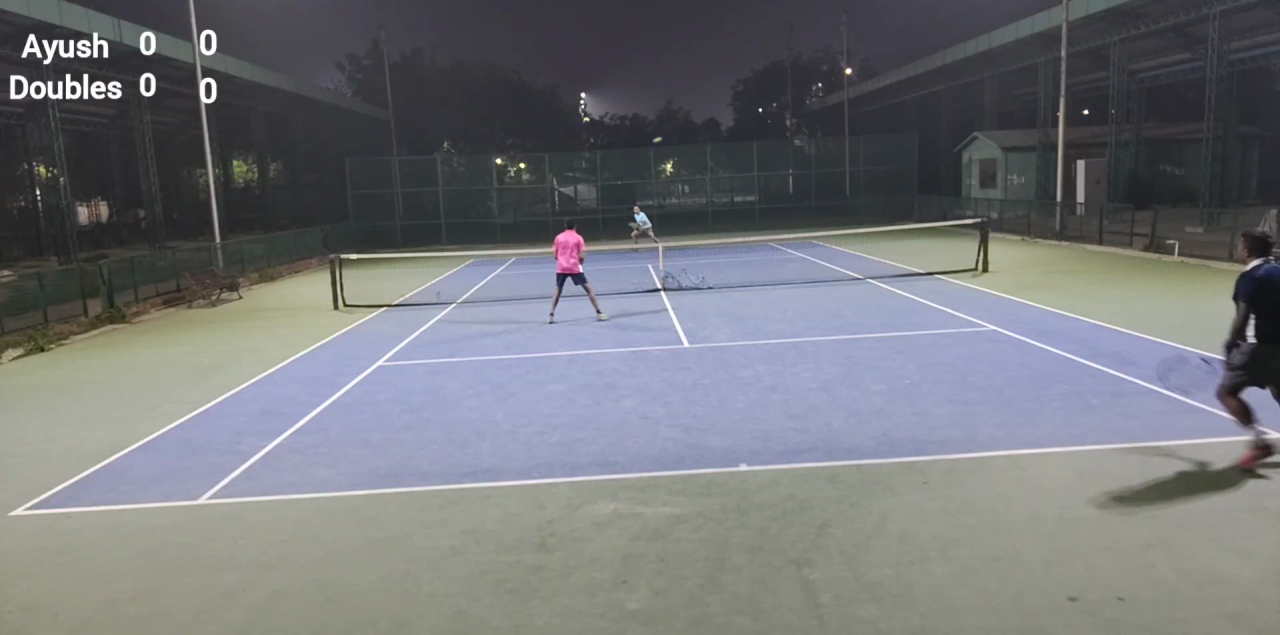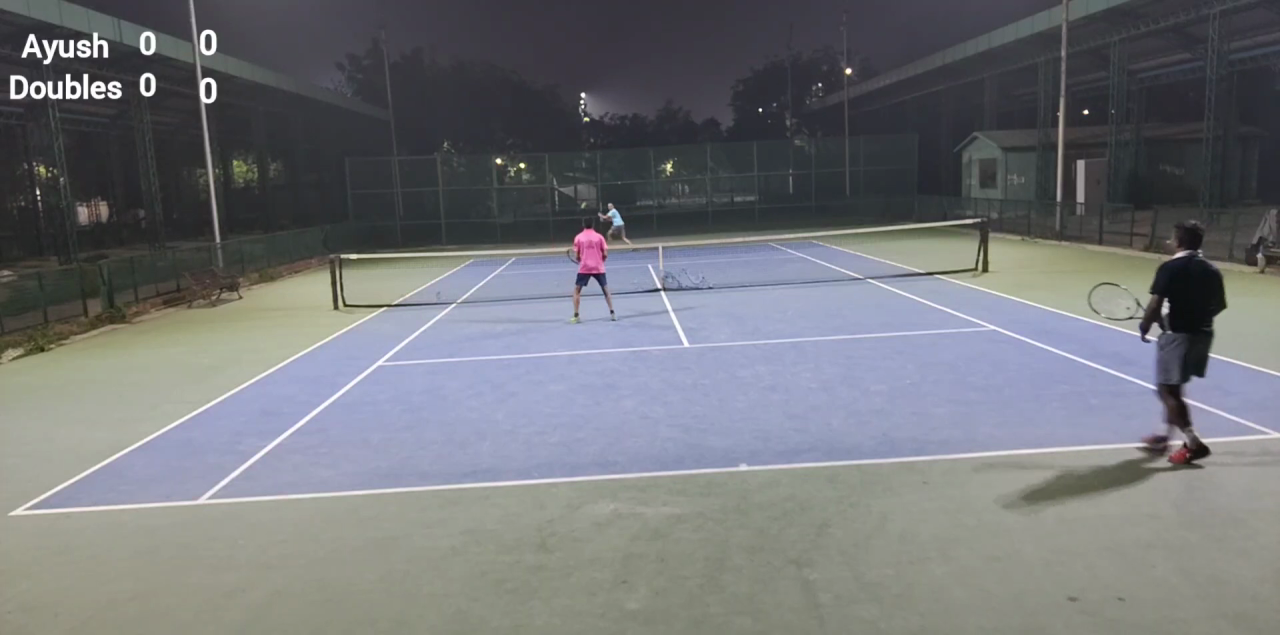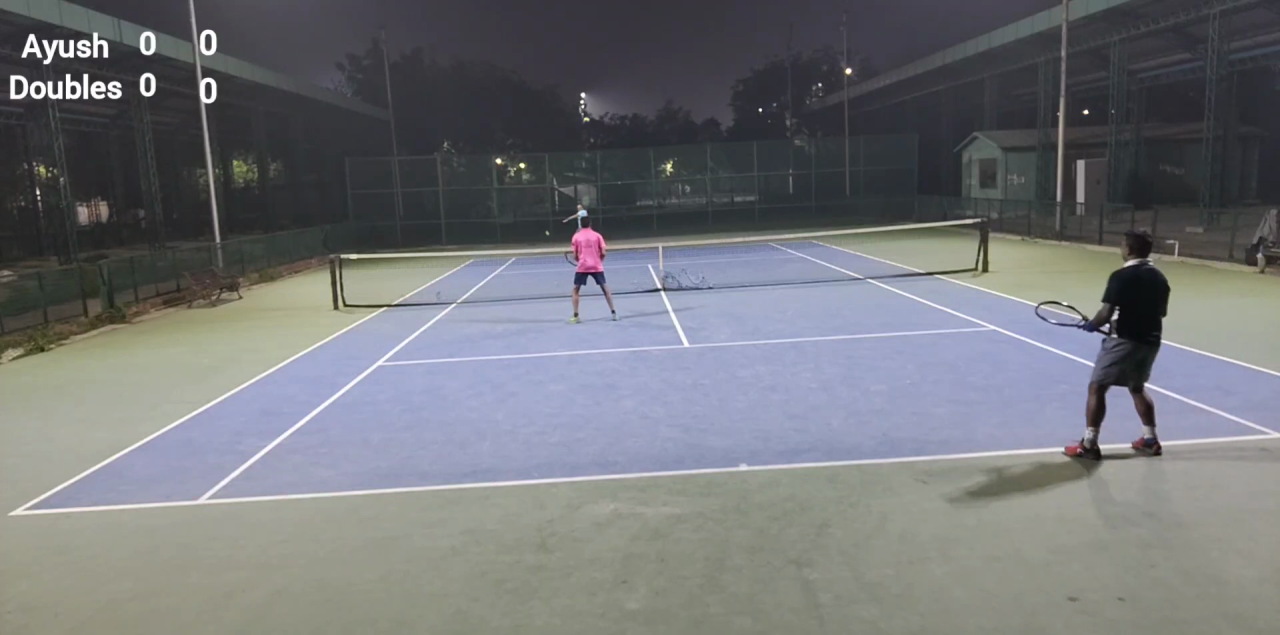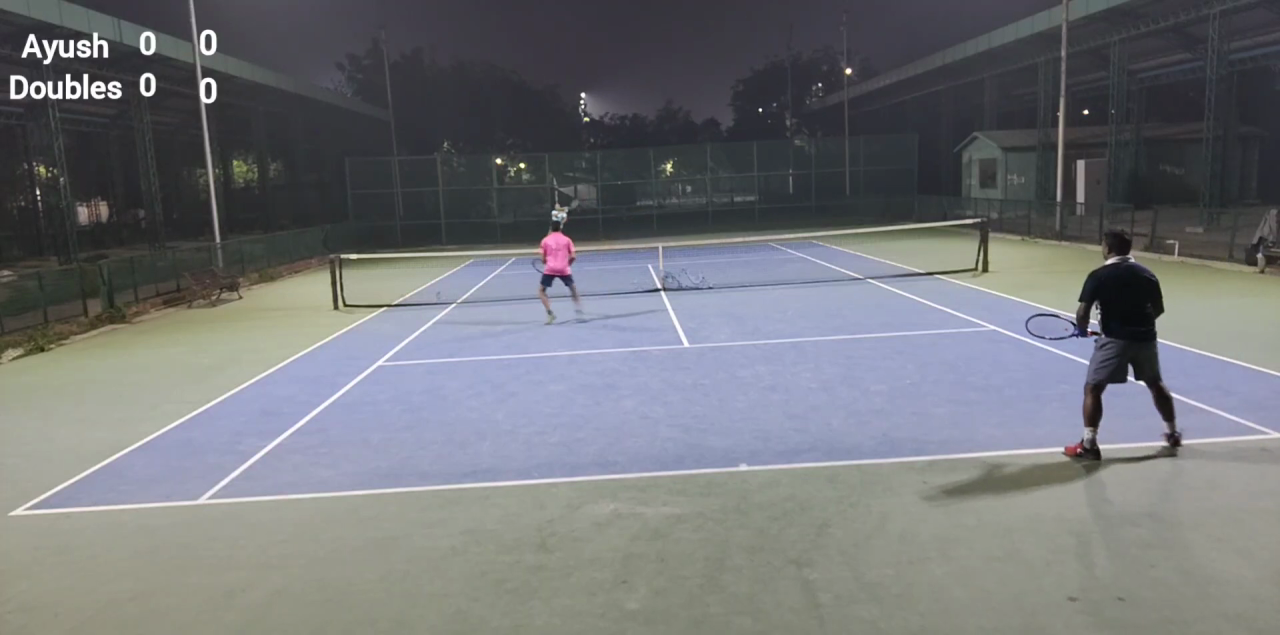
dt=0.5s
person 1, frame 1
left shoulder: (1251, 277)
left elbow: (1243, 315)
left wrist: (1230, 345)
left hip: (1259, 344)
left knee: (1226, 392)
left ankle: (1259, 443)
person 1, frame 2
left shoulder: (1170, 269)
right shoulder: (1211, 270)
left elbow: (1154, 306)
right elbow: (1220, 305)
left wrist: (1144, 327)
left hip: (1178, 335)
right hip: (1203, 335)
left knee: (1168, 391)
right knee: (1173, 385)
left ankle: (1193, 444)
right ankle: (1164, 437)
person 1, frame 3
left shoulder: (1122, 276)
right shoulder: (1159, 278)
left elbow: (1106, 314)
right elbow: (1161, 312)
left wrist: (1092, 324)
left hip: (1124, 341)
right hip: (1151, 341)
left knee: (1096, 389)
right knee: (1137, 388)
left ankle: (1089, 445)
right ankle: (1150, 440)
person 1, frame 4
left shoulder: (1098, 276)
right shoulder: (1146, 274)
left elbow: (1081, 314)
right elbow: (1158, 309)
left wrist: (1082, 329)
left hip: (1114, 340)
right hip: (1145, 338)
left knee: (1092, 389)
right knee: (1155, 384)
left ankle: (1089, 444)
right ankle: (1172, 433)
